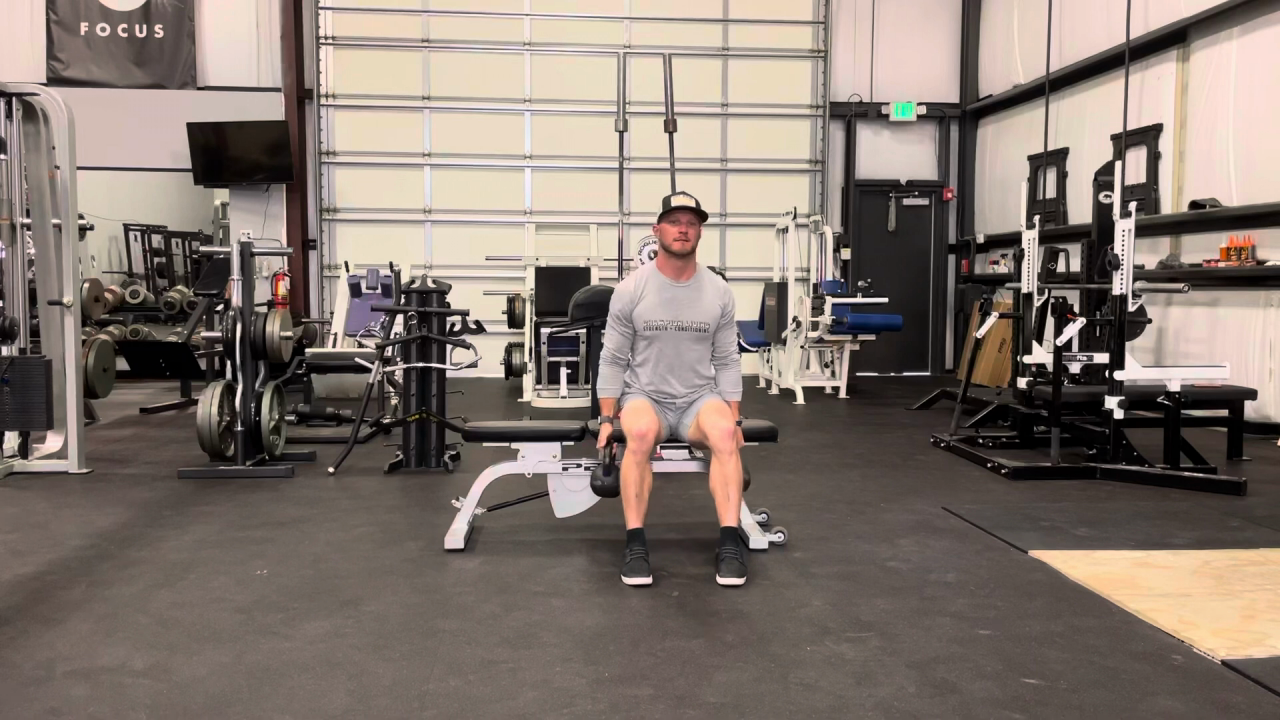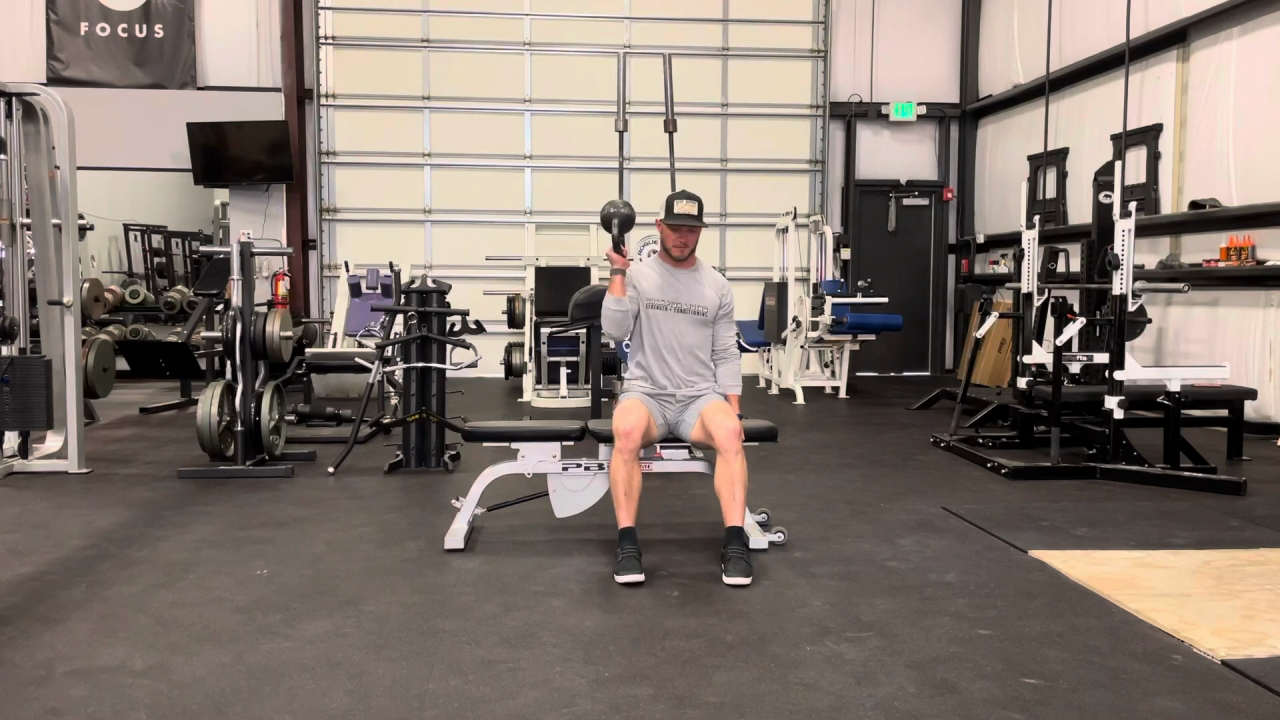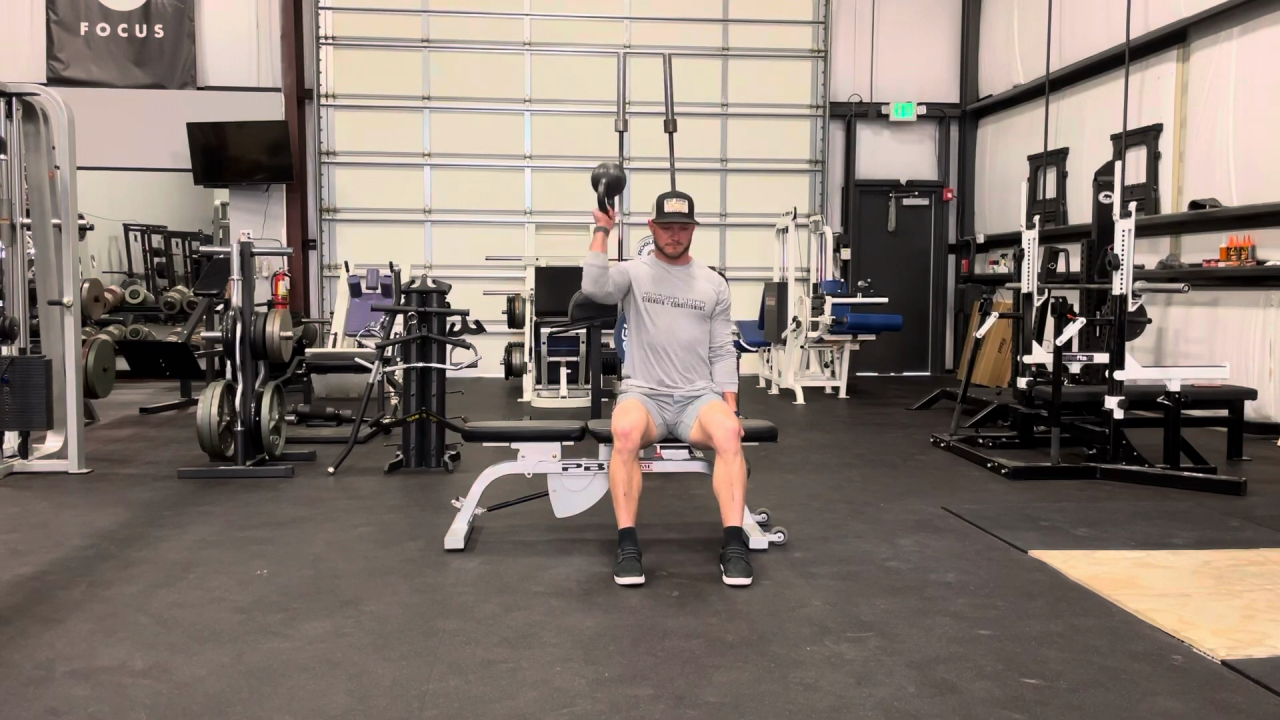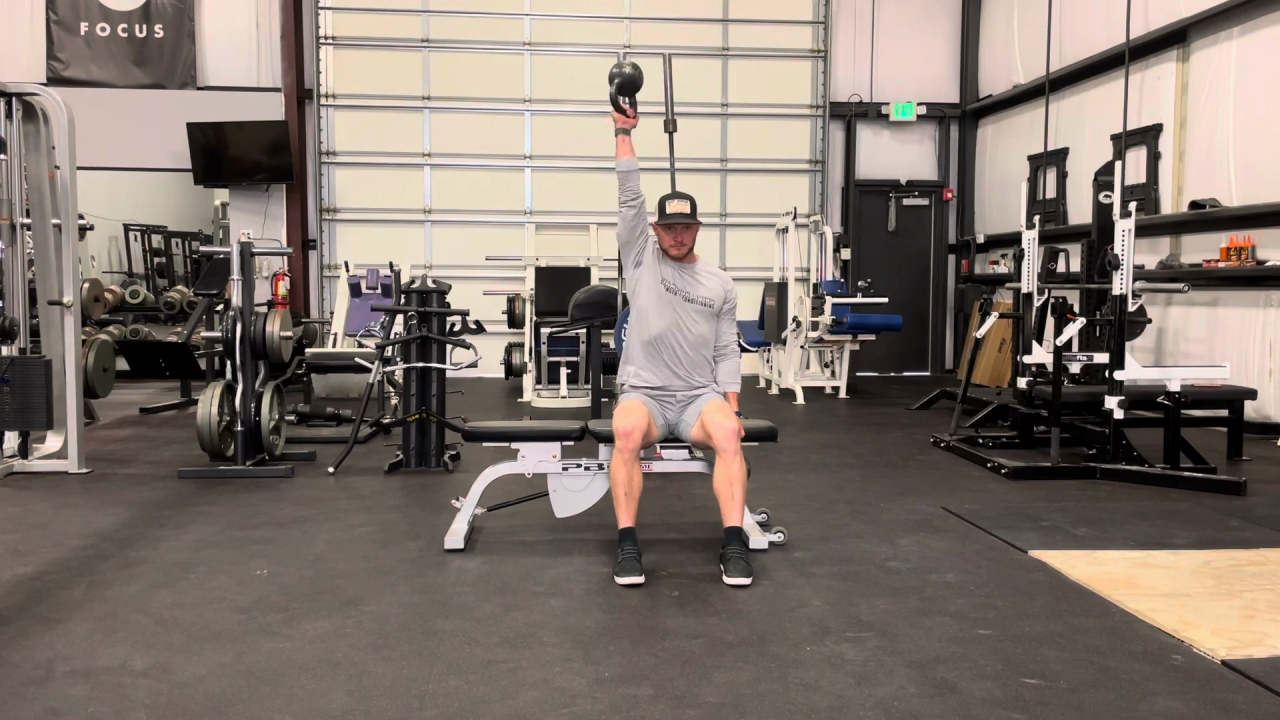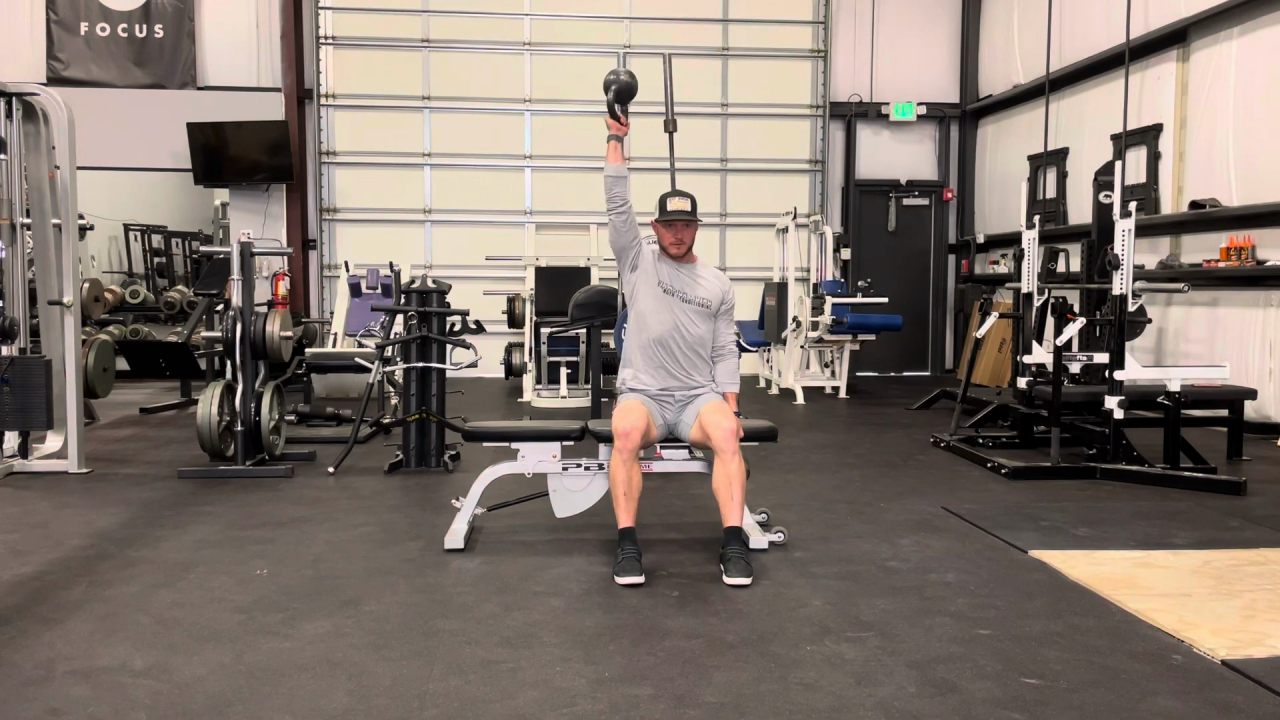
dt=1s
person 1, frame 1
left shoulder: (719, 292)
right shoulder: (631, 290)
left elbow: (727, 361)
right elbow: (613, 360)
left wrist: (735, 419)
right wrist: (607, 419)
left hip: (699, 398)
right hip: (644, 397)
left knee: (723, 434)
right knee: (640, 434)
left ankle: (729, 543)
right ankle: (635, 544)
person 1, frame 2
left shoulder: (717, 286)
right shoulder: (637, 276)
left elbow: (726, 354)
right elbow: (615, 329)
left wrist: (734, 411)
right wrist: (618, 271)
left hip: (699, 396)
right hip: (645, 393)
left knee: (729, 434)
right knee: (626, 431)
left ankle: (734, 543)
right ankle: (627, 543)
person 1, frame 3
left shoulder: (713, 284)
right shoulder: (633, 272)
left elbow: (723, 351)
right elbow: (593, 287)
left wrist: (731, 407)
right wrist: (602, 231)
left hip: (698, 395)
right hip: (643, 392)
left knee: (728, 433)
right knee: (625, 431)
left ankle: (733, 544)
right ankle: (627, 544)
person 1, frame 4
left shoulder: (720, 284)
right shoulder: (641, 259)
left elbow: (727, 352)
right elbow: (629, 195)
left wrist: (733, 407)
right wrist: (623, 131)
left hip: (699, 395)
right hip: (644, 393)
left knee: (728, 434)
right knee: (627, 432)
left ankle: (733, 544)
right ankle: (627, 544)
person 1, frame 5
left shoulder: (717, 284)
right shoulder: (638, 261)
left elbow: (725, 351)
right elbow: (617, 202)
left wrist: (732, 407)
right wrist: (616, 137)
left hip: (698, 394)
right hip: (643, 393)
left knee: (726, 434)
right knee: (626, 432)
left ankle: (734, 543)
right ankle: (627, 543)
